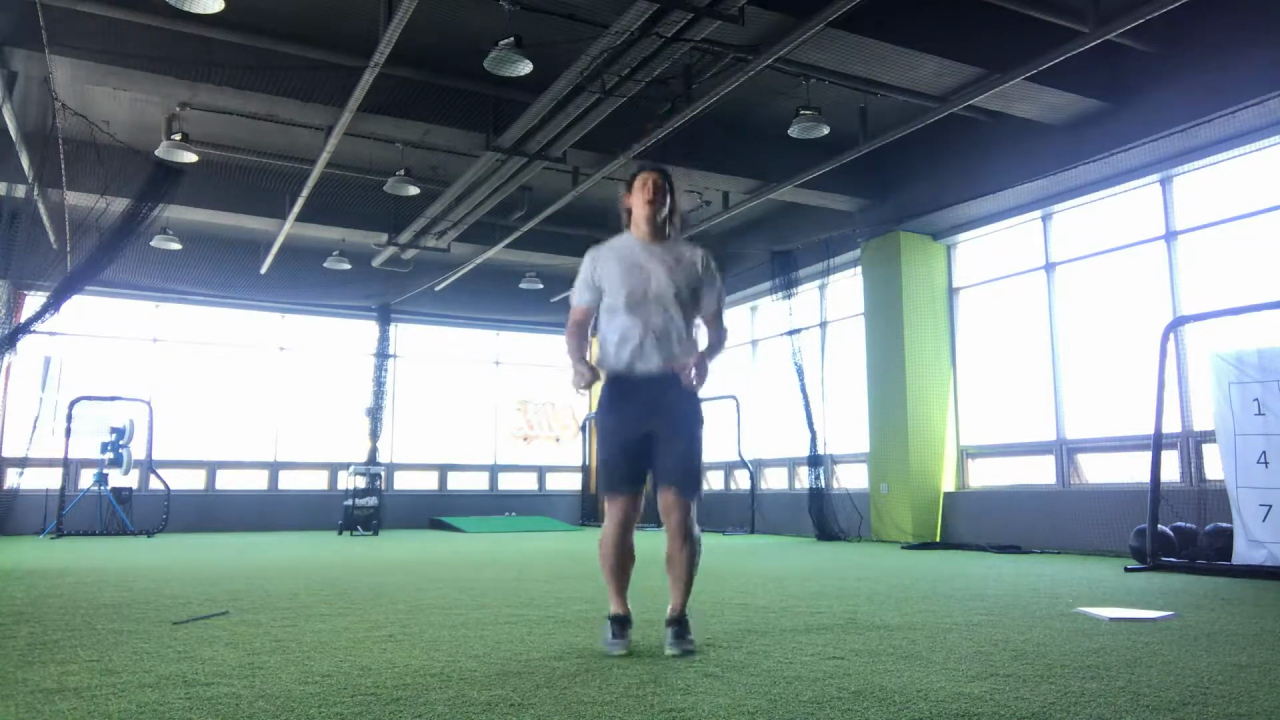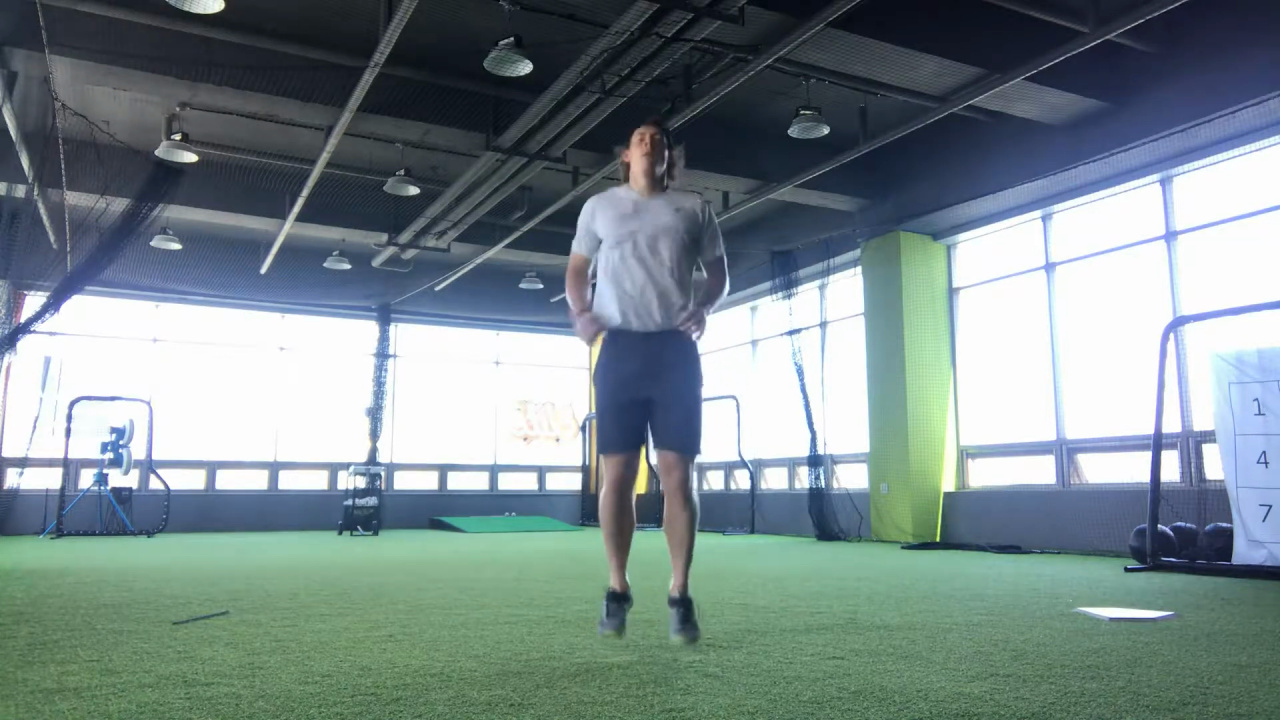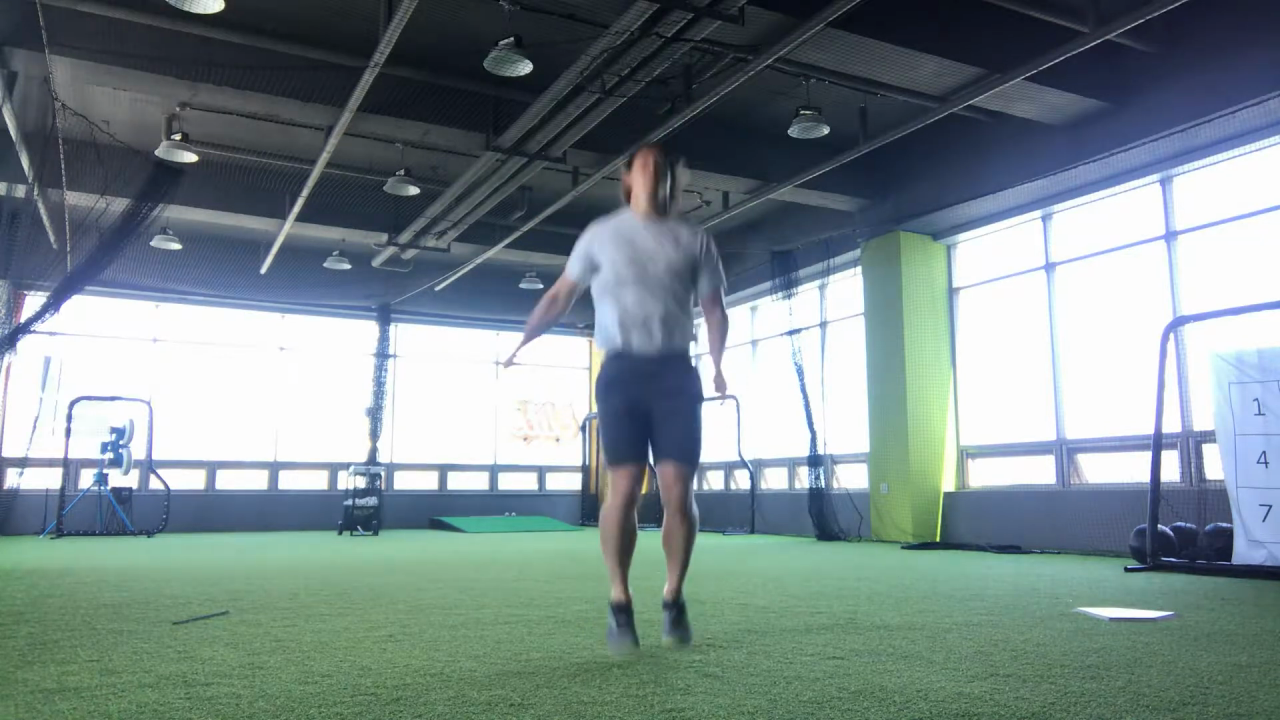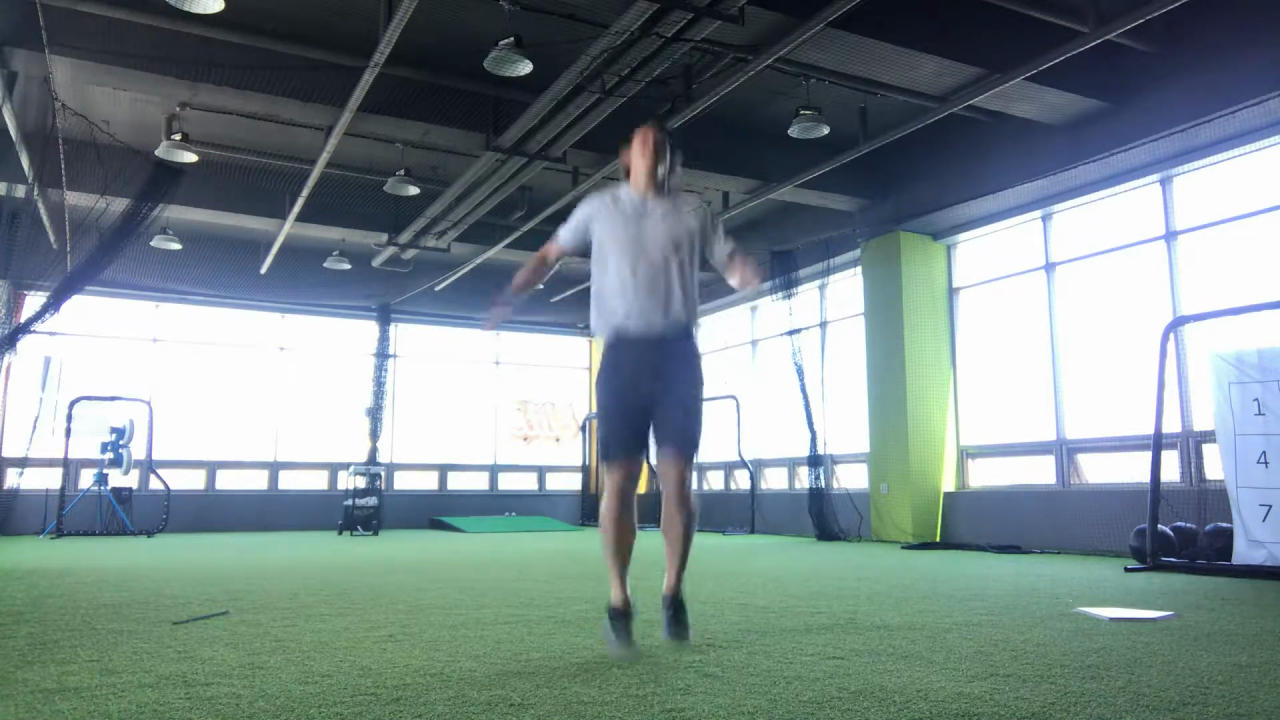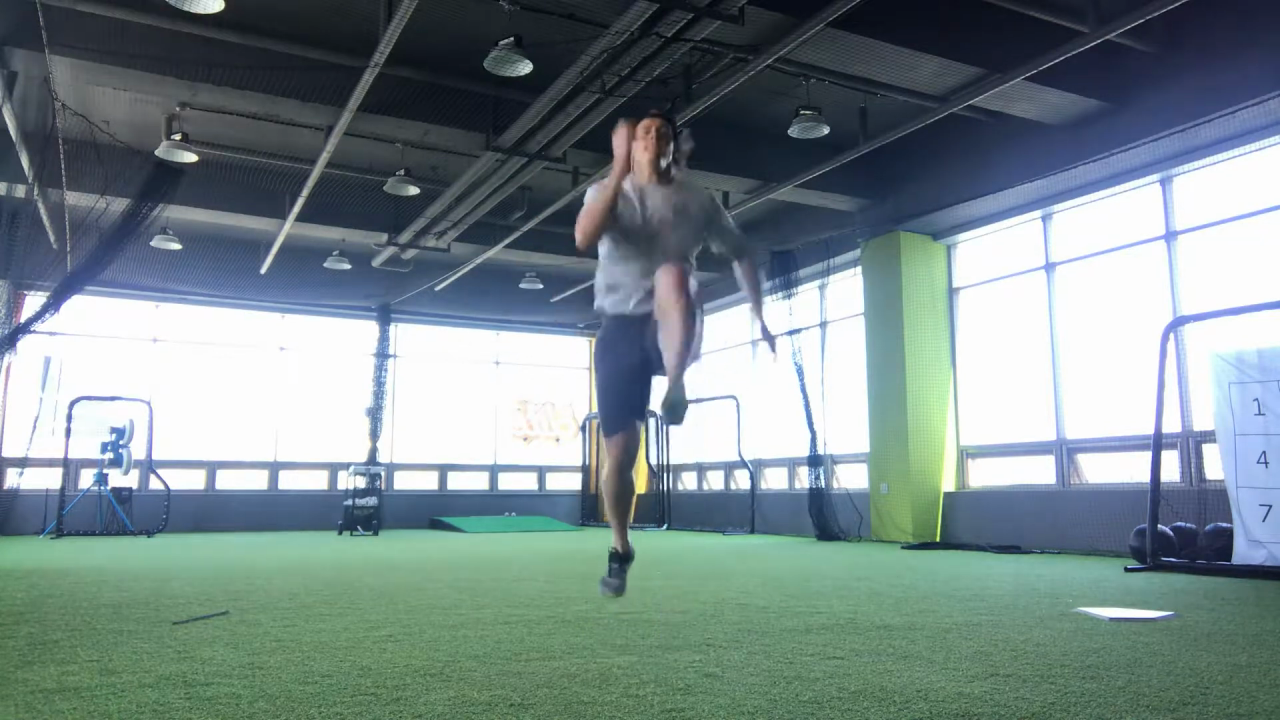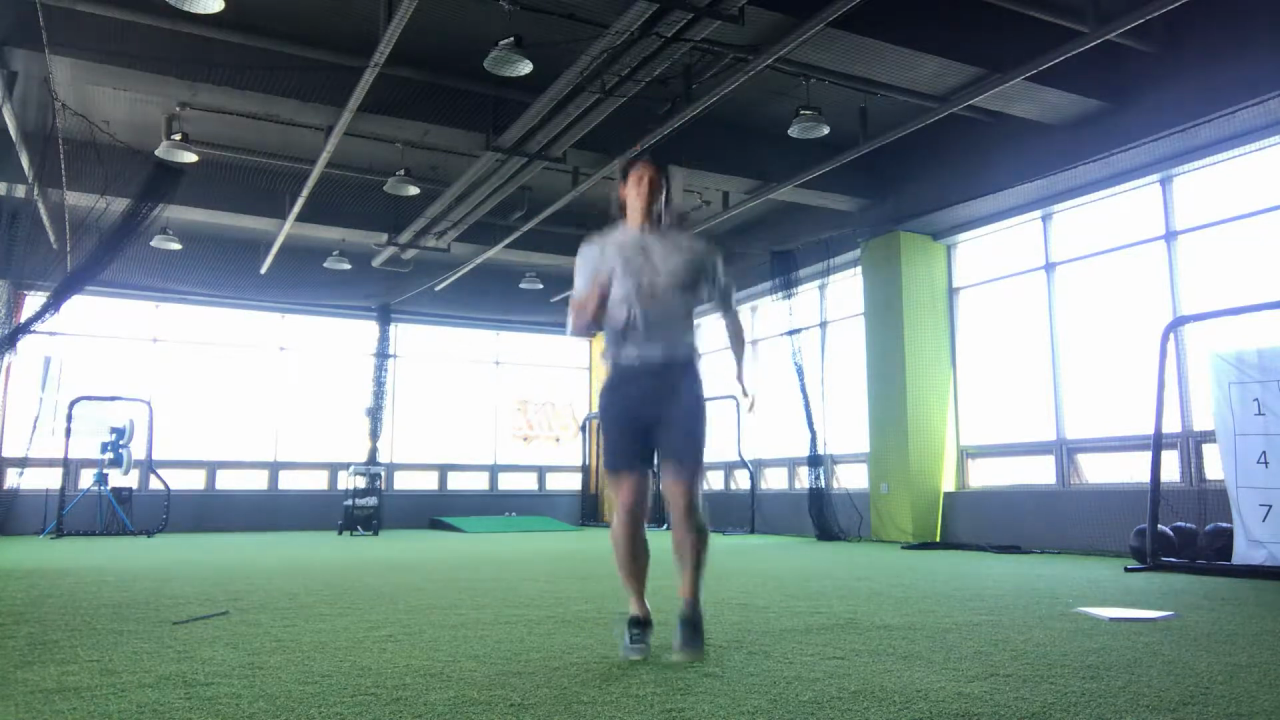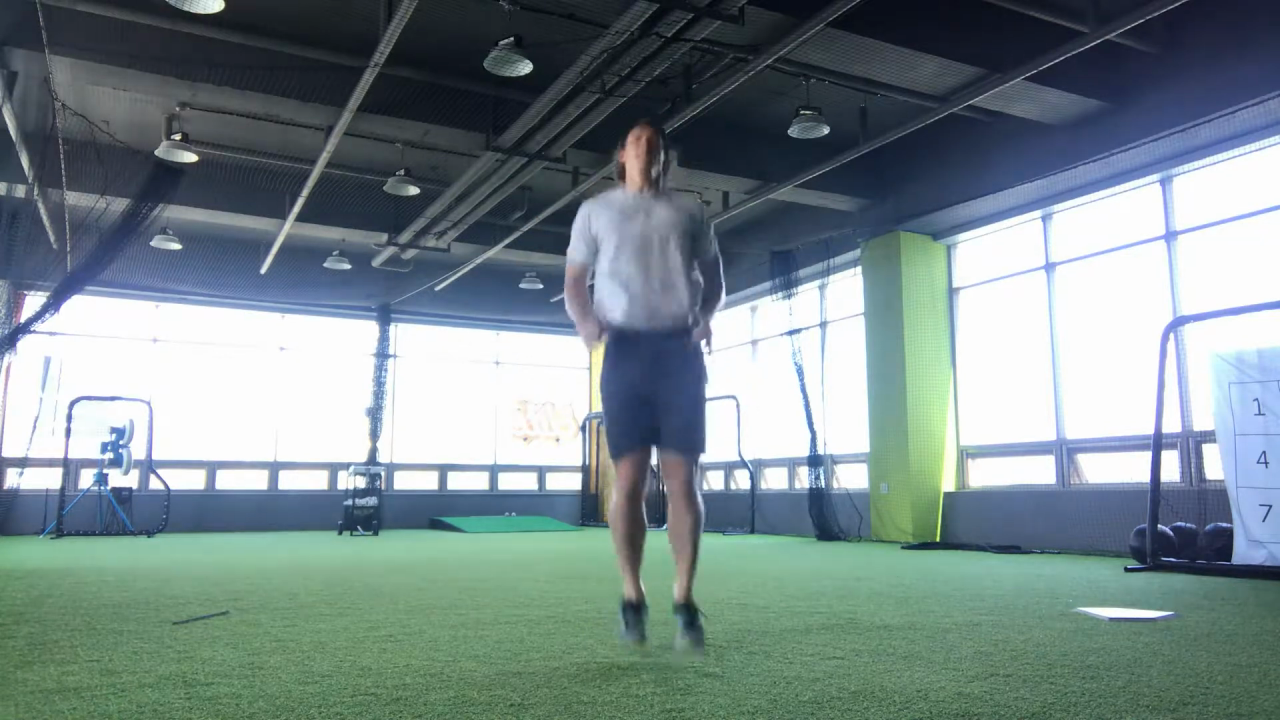
dt=0.2s
person 1, frame 1
left shoulder: (694, 258)
right shoulder: (601, 257)
left elbow: (717, 326)
right elbow: (577, 323)
left wrist: (705, 357)
right wrist: (579, 363)
left hip: (675, 396)
right hip: (621, 395)
left knee: (678, 513)
right knee: (620, 515)
left ankle: (677, 617)
right ankle: (618, 615)
person 1, frame 2
left shoulder: (694, 209)
right shoulder: (599, 207)
left elbow: (718, 271)
right elbow: (577, 270)
left wrist: (702, 308)
right wrist: (581, 314)
left hip: (675, 350)
right hip: (620, 350)
left knee: (677, 477)
right knee: (617, 475)
left ankle: (680, 595)
right ankle: (617, 589)
person 1, frame 3
left shoulder: (693, 239)
right shoulder: (599, 234)
left elbow: (713, 305)
right elbow: (562, 293)
left wrist: (718, 361)
right wrist: (524, 339)
left hip: (674, 371)
right hip: (622, 371)
left knee: (677, 490)
right knee: (624, 488)
left ankle: (674, 600)
right ankle: (620, 604)
person 1, frame 4
left shoulder: (693, 215)
right shoulder: (598, 208)
left elbow: (735, 269)
right elbow: (549, 255)
left wrist: (747, 273)
right wrist: (509, 296)
left hip: (677, 353)
right hip: (623, 356)
left knee: (676, 483)
right knee: (619, 485)
left ankle: (672, 595)
right ankle: (618, 603)
person 1, frame 5
left shoulder: (698, 201)
right shoulder: (604, 191)
left elbow: (741, 254)
right elbow: (583, 237)
left wrist: (760, 318)
right wrist: (619, 167)
left hip: (669, 324)
right hip: (618, 329)
left knee: (673, 275)
right knee: (619, 453)
left ankle: (675, 391)
right ankle: (620, 548)
person 1, frame 6
left shoulder: (693, 249)
right shoulder: (598, 251)
left elbow: (726, 307)
right elbow: (578, 322)
left wrist: (741, 366)
right wrist: (593, 310)
left hip: (676, 378)
right hip: (625, 382)
left knee: (683, 497)
right knee: (628, 501)
left ankle: (689, 611)
right ankle: (638, 616)
person 1, frame 7
left shoulder: (689, 212)
right shoulder: (594, 211)
left elbow: (712, 274)
right elbow: (574, 282)
left wrist: (706, 316)
right wrist: (585, 320)
left hip: (679, 351)
right hip: (625, 352)
left knee: (681, 480)
right knee: (628, 481)
left ankle: (684, 600)
right ankle: (632, 597)
